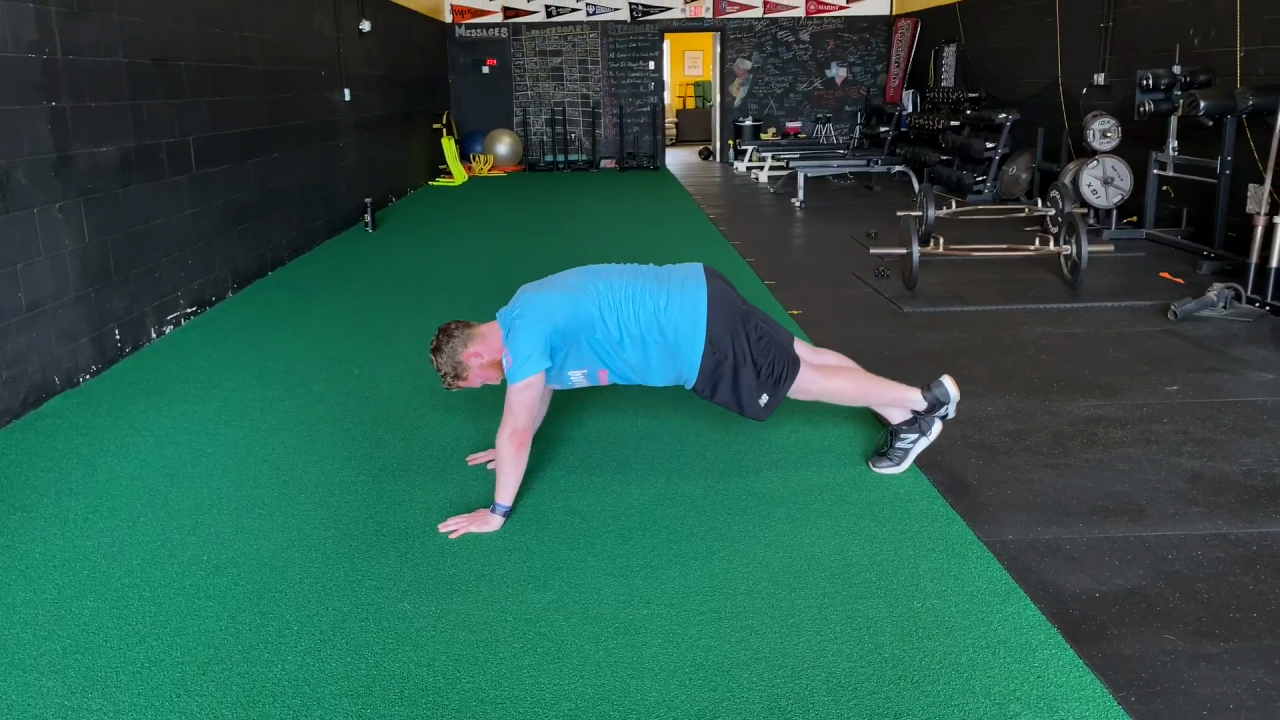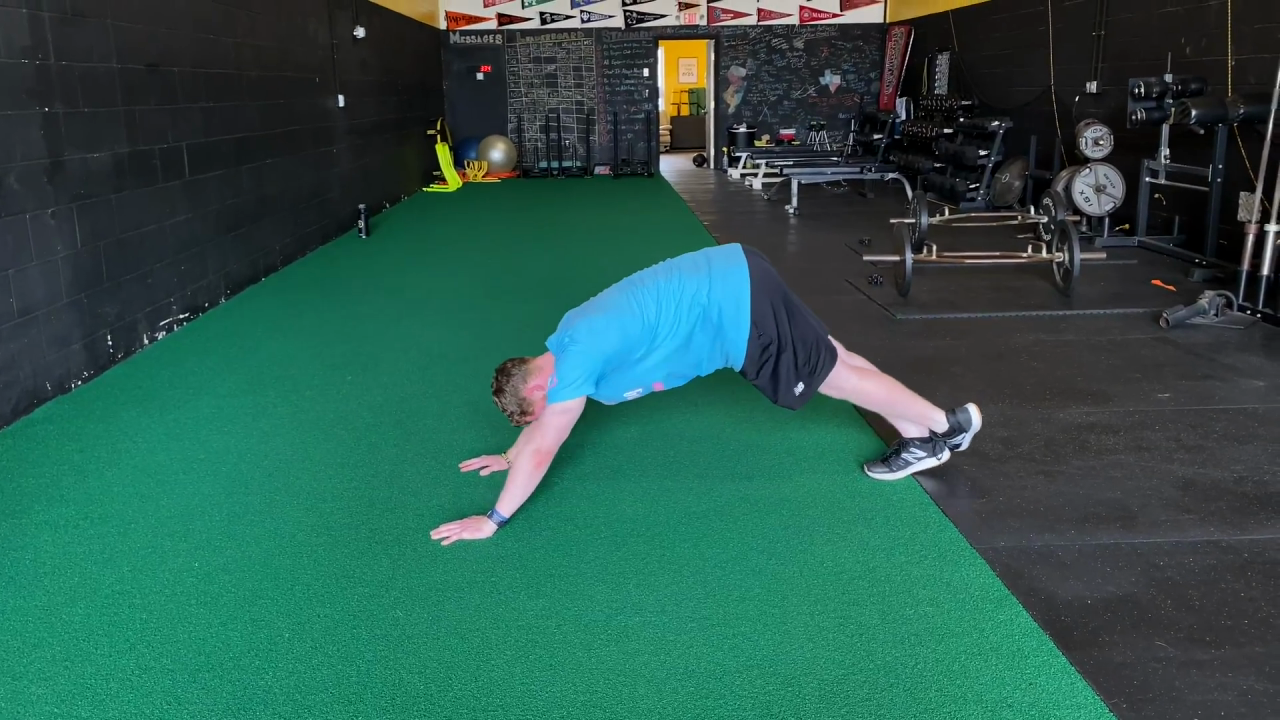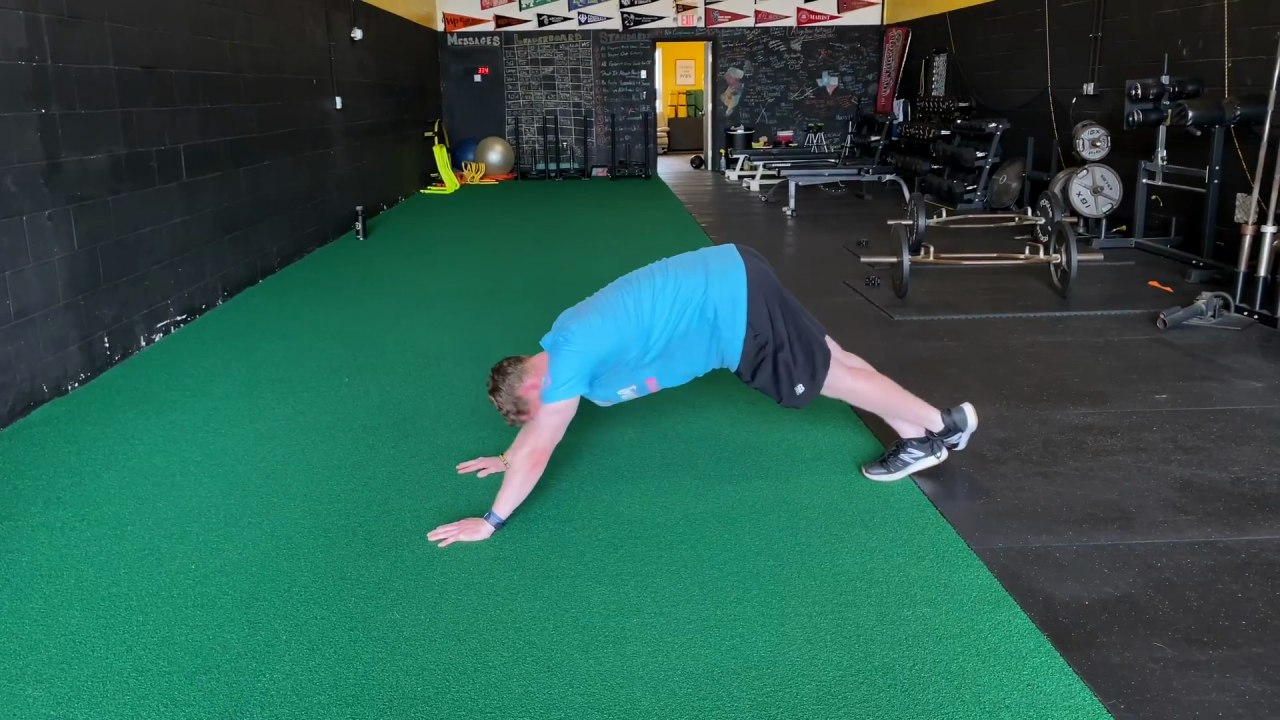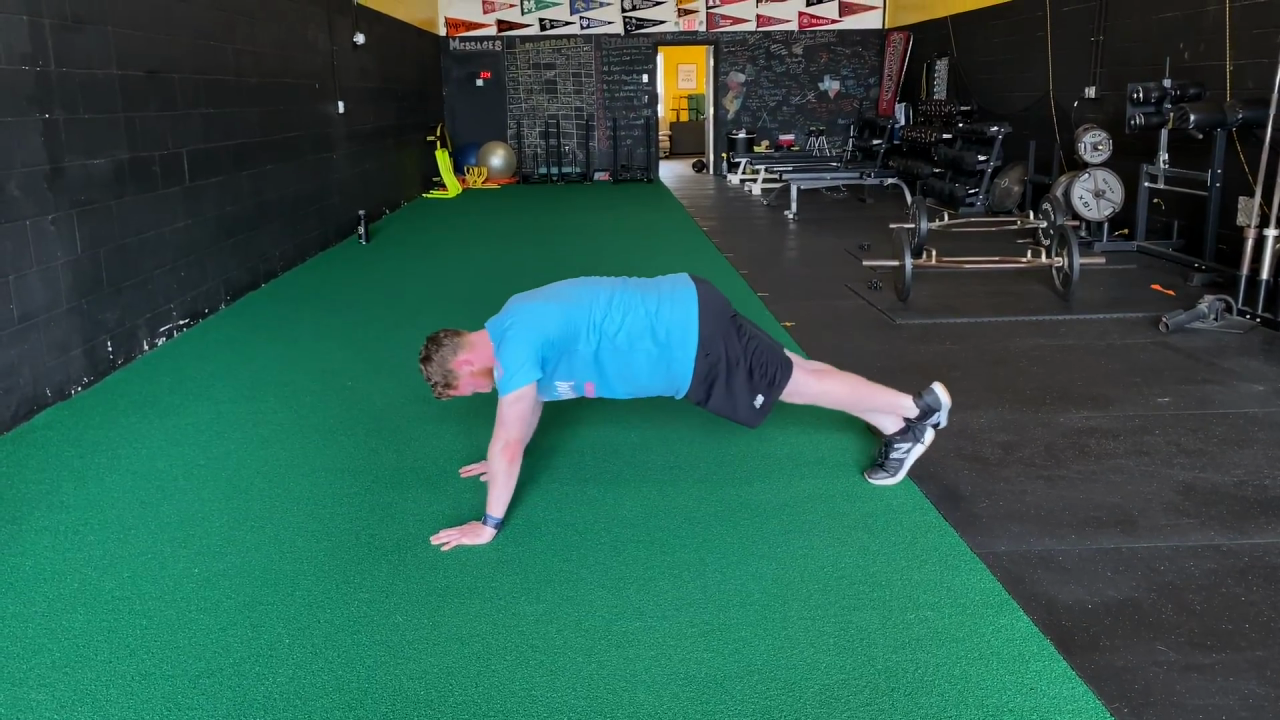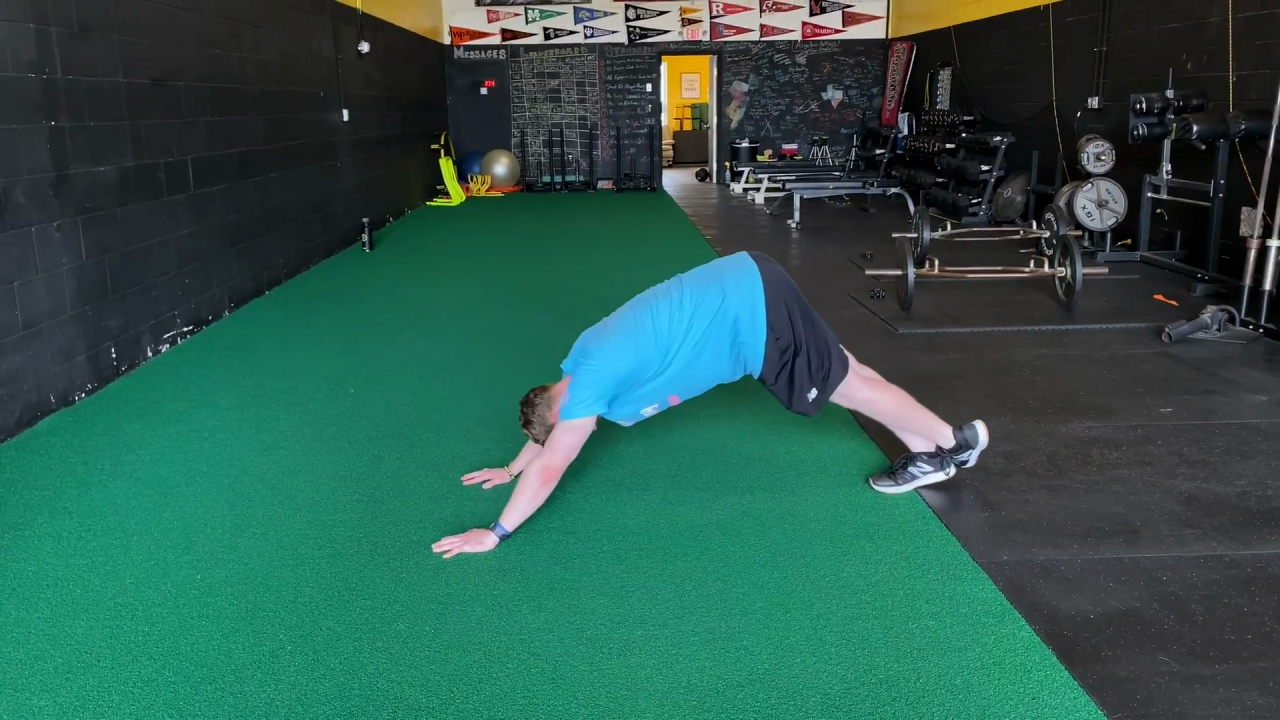
dt=1s
person 1, frame 1
left shoulder: (523, 335)
right shoulder: (528, 314)
left elbow: (515, 428)
right elbow: (542, 387)
left wrist: (497, 512)
right wrist: (510, 449)
left hip: (697, 336)
right hip: (694, 301)
left knee: (802, 379)
right knee: (801, 357)
left ankle: (924, 401)
right ankle: (906, 418)
person 1, frame 2
left shoulder: (576, 360)
right shoulder: (570, 342)
left elbow: (542, 447)
right elbow: (542, 414)
left wrist: (493, 519)
right wrist: (509, 456)
left hip: (737, 308)
right hip: (733, 281)
left knee: (832, 376)
right knee: (830, 357)
left ankle: (945, 424)
right ankle: (919, 435)
person 1, frame 3
left shoulder: (569, 359)
right shoulder: (562, 343)
left elbow: (538, 450)
right elbow: (539, 411)
left wrist: (490, 521)
right wrist: (506, 457)
left hip: (734, 307)
right hip: (731, 281)
left knee: (827, 375)
right knee: (827, 357)
left ankle: (940, 426)
right ankle: (916, 435)
person 1, frame 4
left shoulder: (513, 345)
right shoulder: (518, 326)
left elbow: (507, 440)
right elbow: (535, 400)
left wrist: (488, 524)
right wrist: (502, 464)
left hip: (688, 342)
right hip: (683, 315)
left knee: (794, 384)
right knee: (789, 371)
left ankle: (917, 409)
right ankle: (899, 429)
person 1, frame 5
left shoulder: (593, 380)
right shoulder: (583, 363)
left elbow: (551, 465)
right elbow: (551, 425)
left wrist: (496, 533)
right wrist: (511, 469)
left hip: (755, 314)
right hip: (748, 286)
left knee: (842, 384)
right knee: (840, 369)
left ankle: (952, 443)
right ankle: (927, 449)
